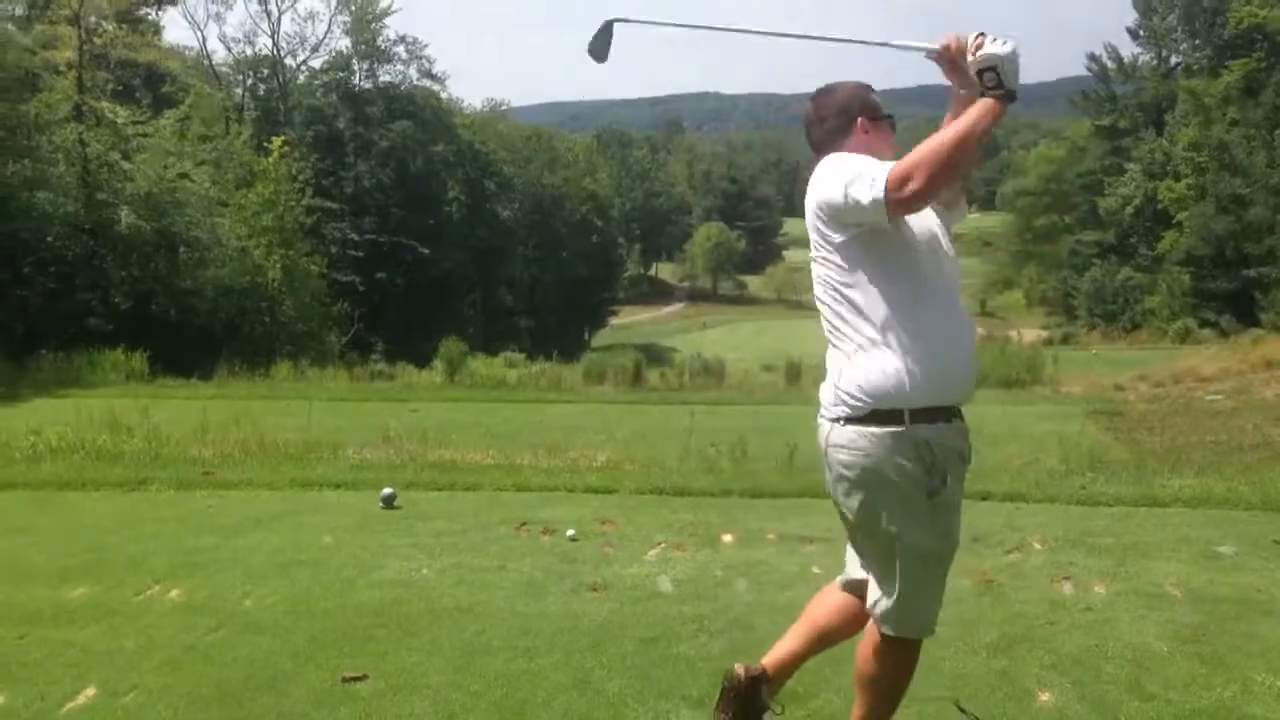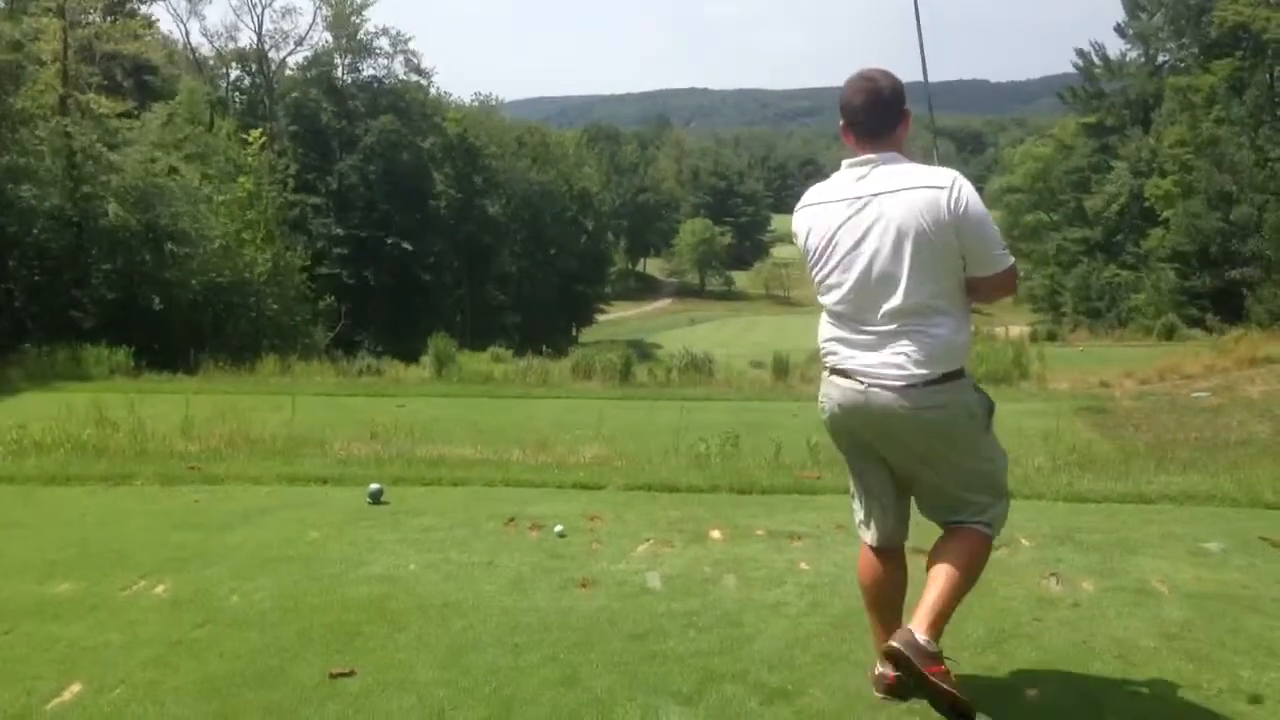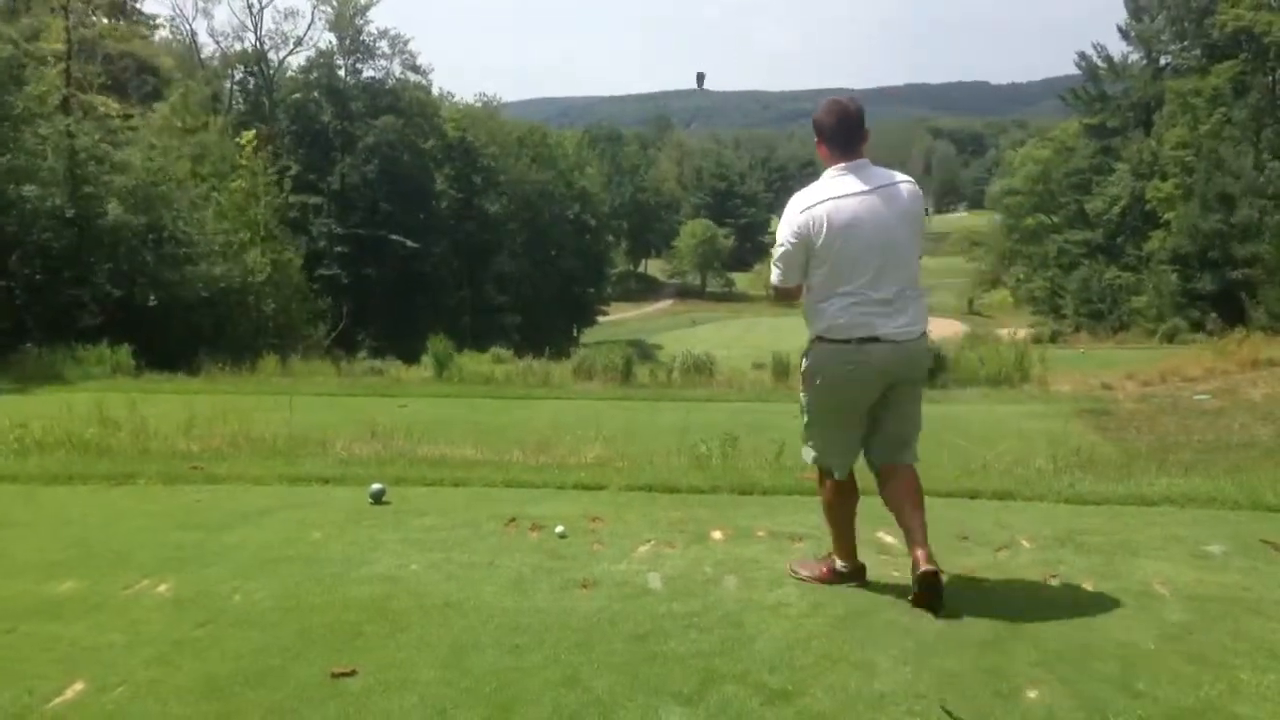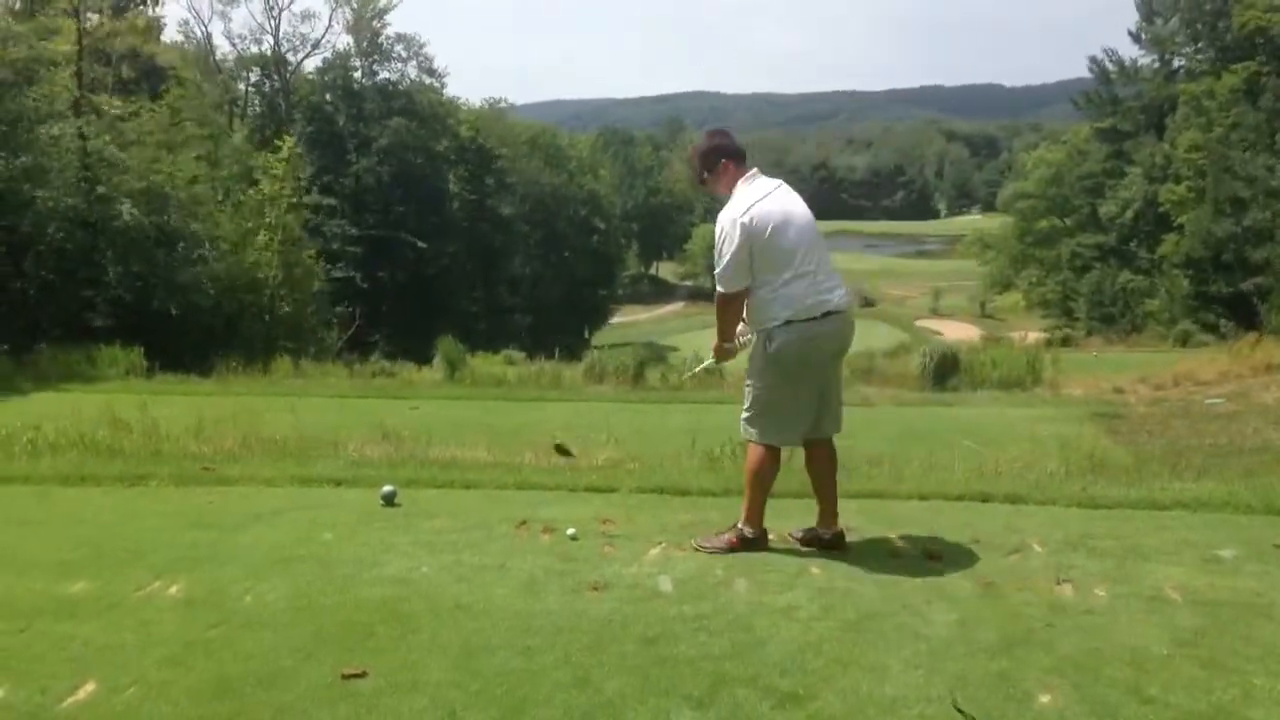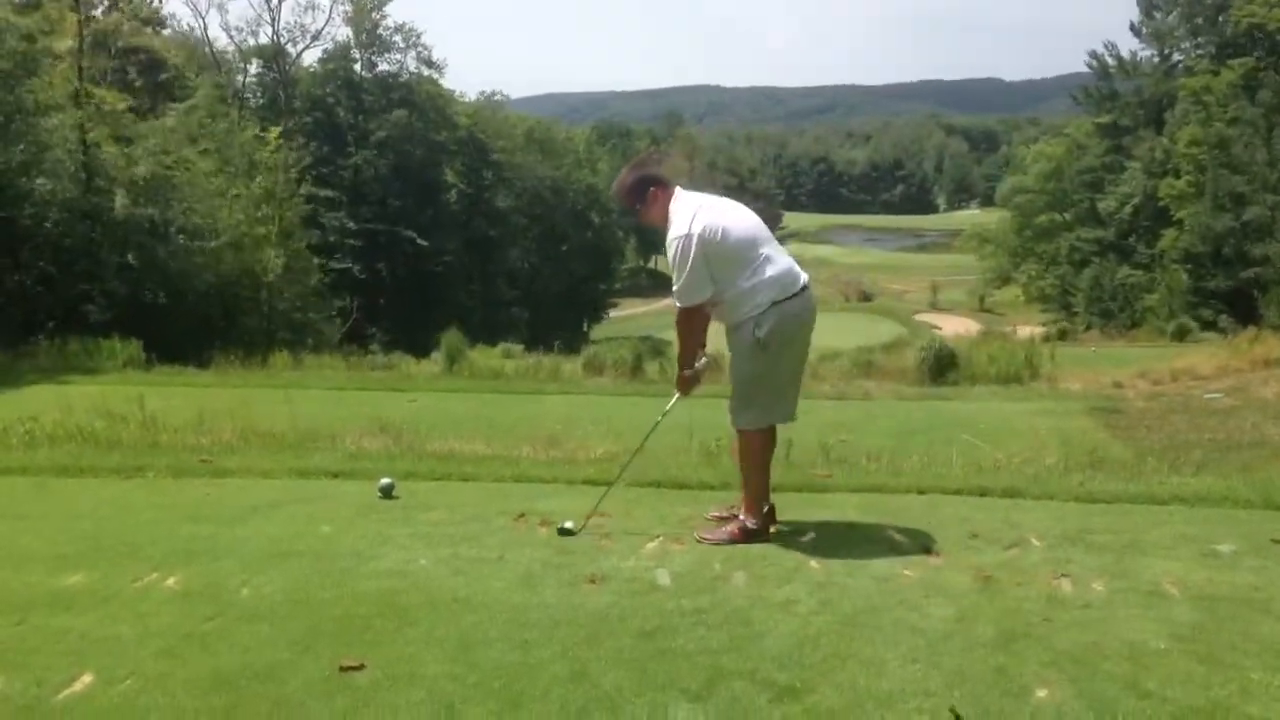
dt=1s
person 1, frame 1
left shoulder: (888, 186)
right shoulder: (837, 178)
left elbow: (953, 157)
right elbow: (917, 180)
left wrist: (970, 85)
right wrist: (995, 95)
left hip: (878, 428)
right hip: (891, 436)
left knee: (872, 584)
right knee: (903, 612)
person 1, frame 2
left shoulder: (812, 206)
right shoulder: (946, 189)
right elbow: (1002, 282)
left hip: (846, 390)
right hip: (930, 392)
left knee: (880, 531)
right knee: (974, 517)
left ankle: (888, 664)
right ankle: (919, 637)
person 1, frame 3
left shoulder: (806, 206)
right shoulder: (908, 191)
left elbow: (784, 290)
left hip: (841, 351)
right hip: (908, 344)
left knee: (835, 462)
right knee: (895, 458)
left ankle: (845, 561)
right ankle: (922, 559)
person 1, frame 4
left shoulder: (735, 216)
right shoulder: (779, 191)
left elbow: (730, 293)
left wrist: (724, 342)
right wrist: (749, 316)
left hip: (792, 330)
right hip: (834, 319)
left knee: (764, 432)
right knee: (814, 430)
left ankle: (750, 529)
right ankle: (828, 525)
person 1, frame 5
left shoulder: (683, 233)
right shoulder: (701, 205)
left elbow: (689, 309)
left wrist: (685, 367)
right wrist: (699, 347)
left hip: (770, 315)
right hip: (792, 303)
left knee: (751, 417)
right knee: (759, 413)
left ankle: (753, 519)
right ankle: (757, 503)
